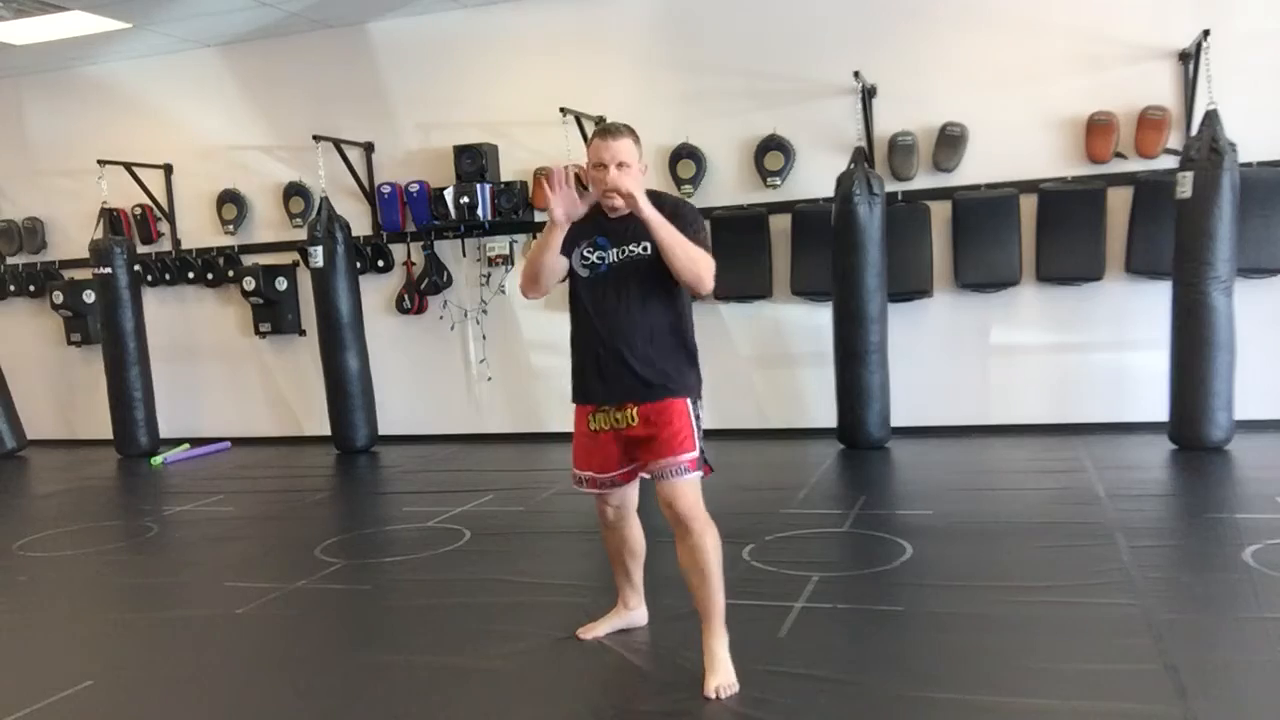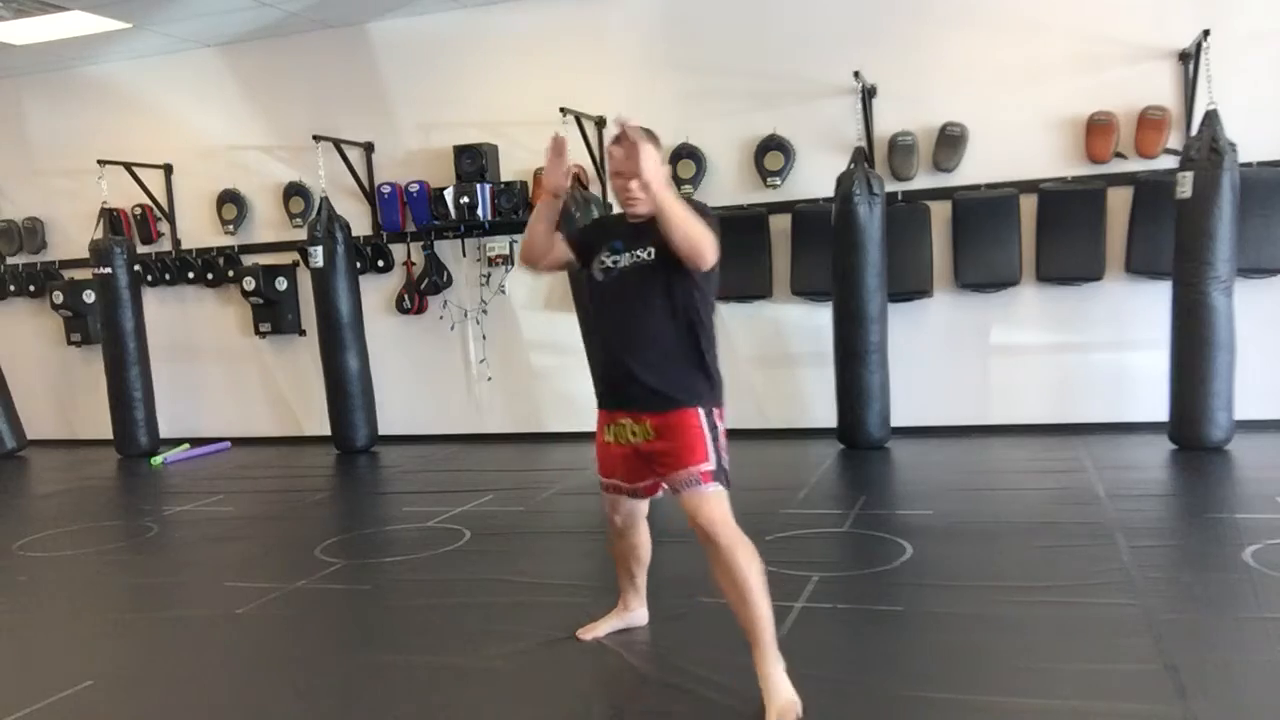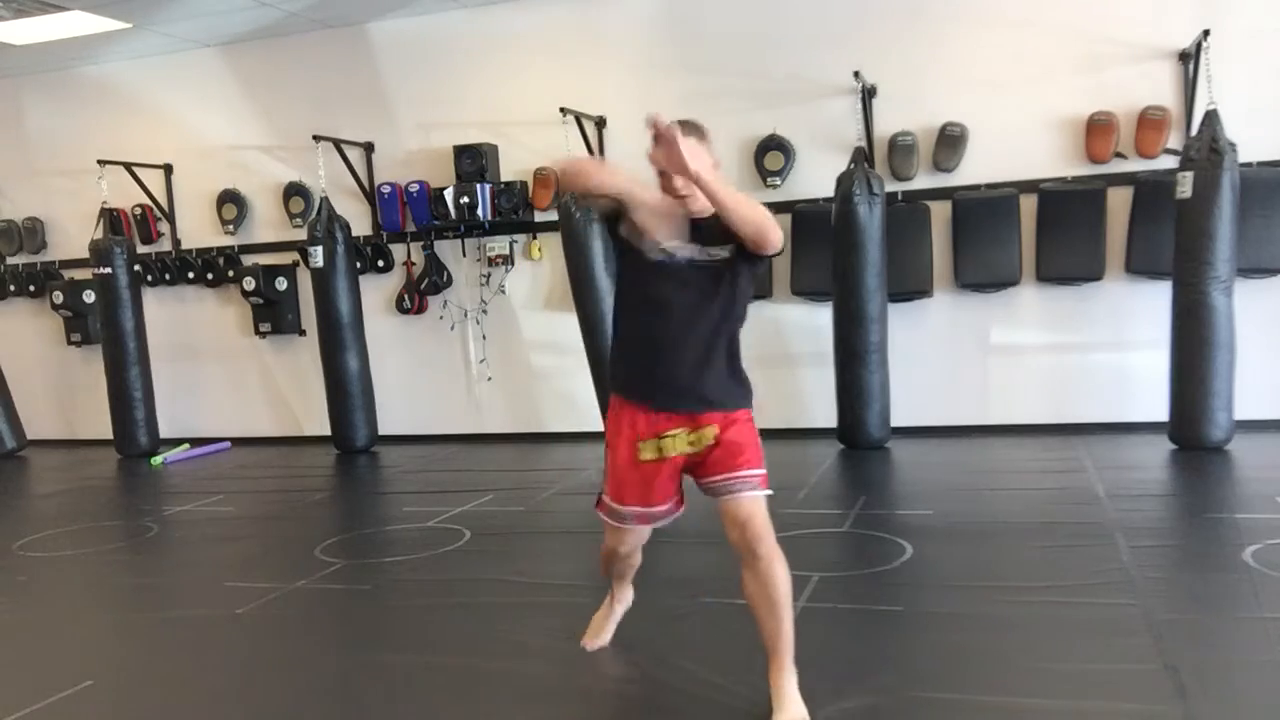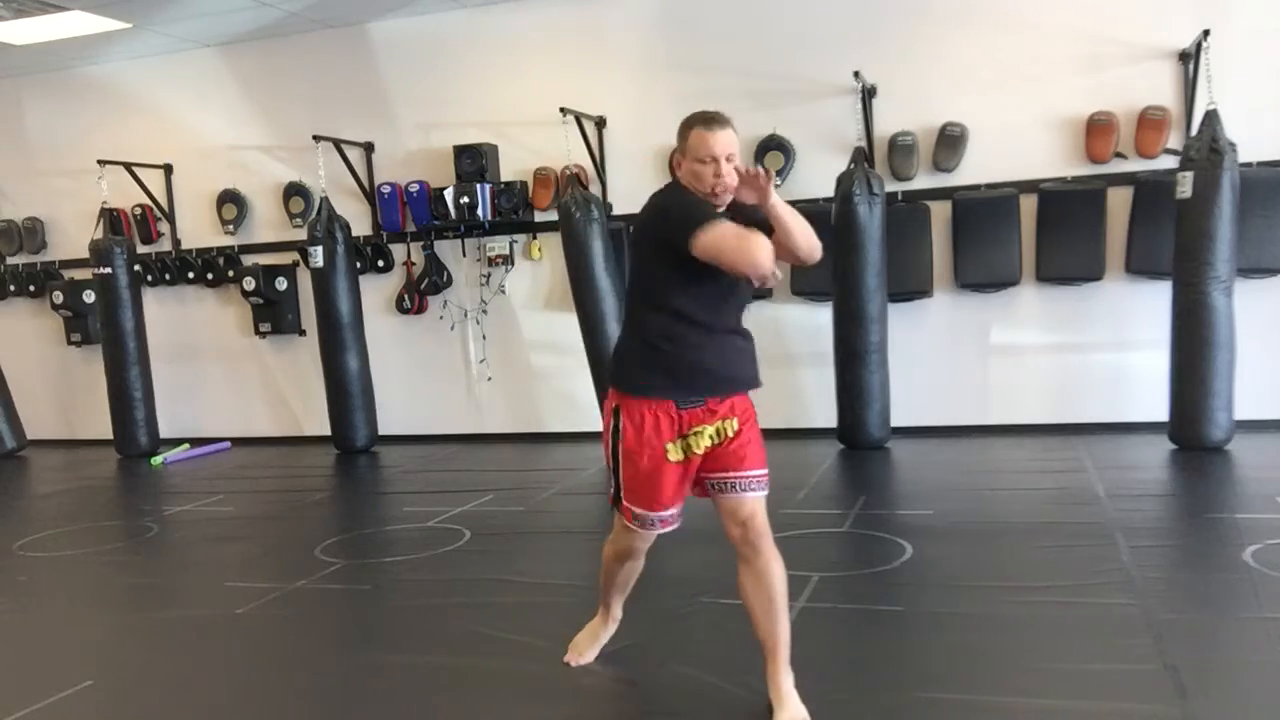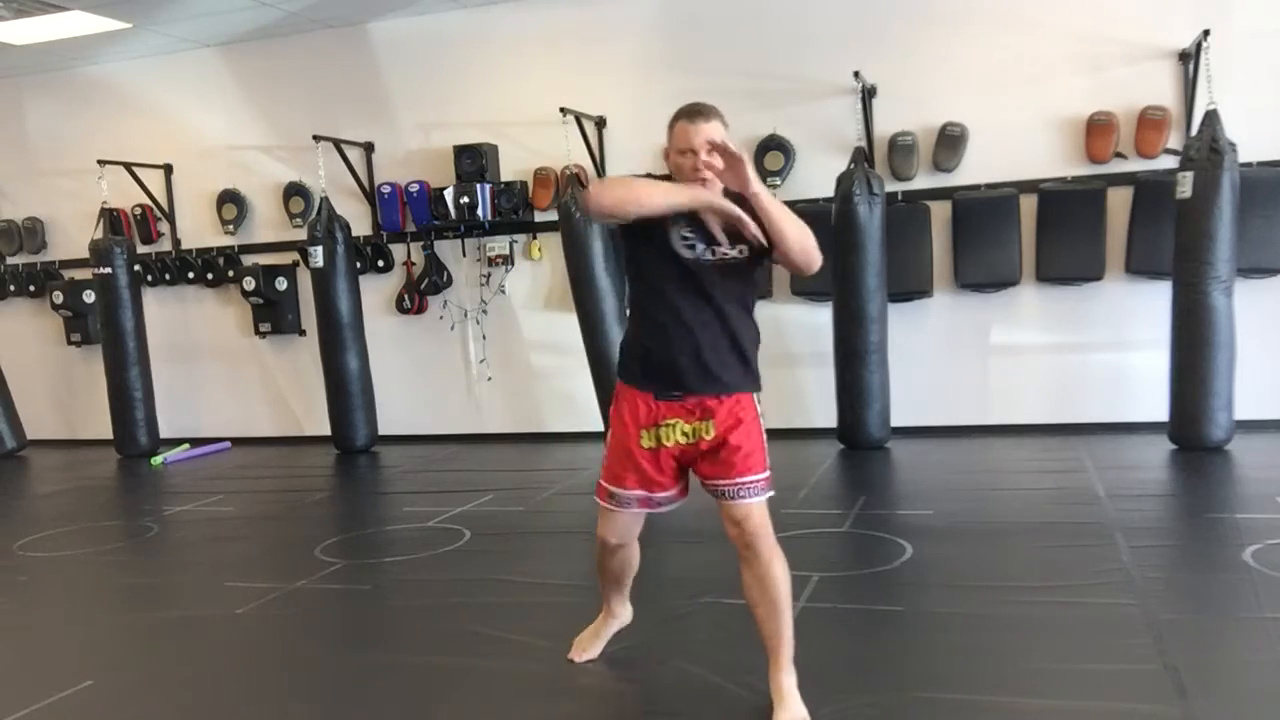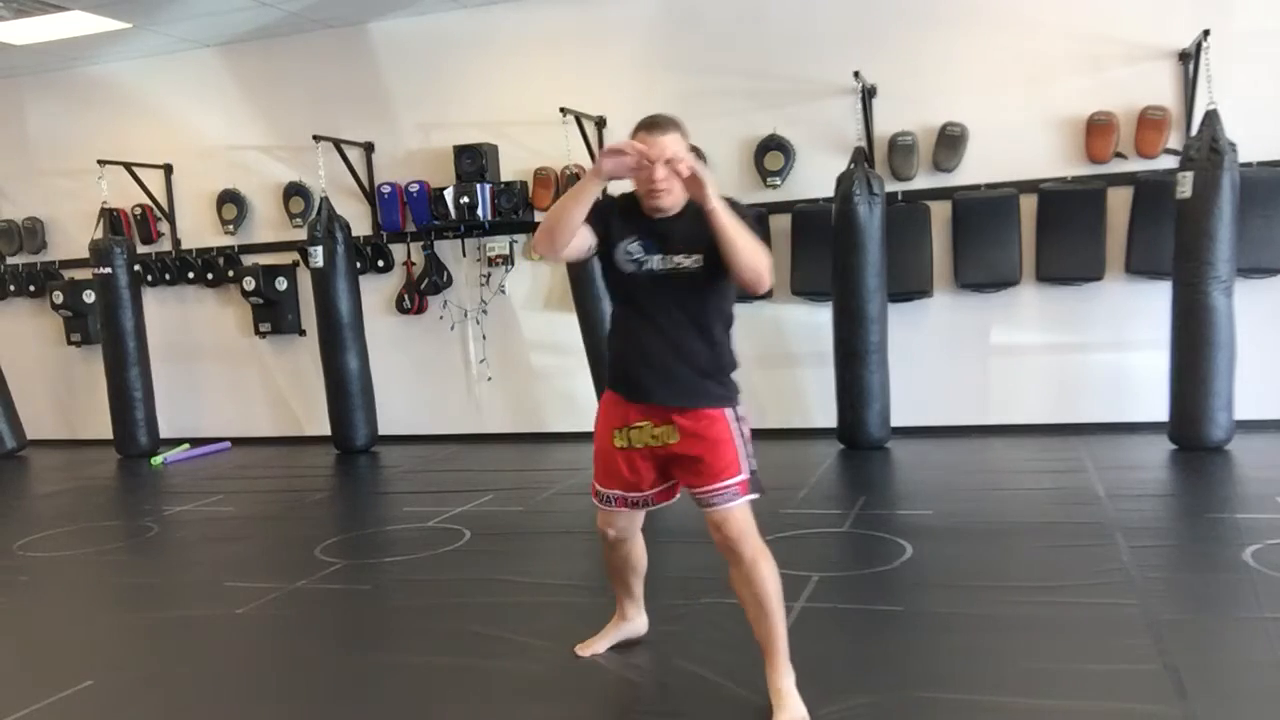
dt=0.2s
person 1, frame 1
left shoulder: (672, 212)
right shoulder: (577, 227)
left elbow: (703, 281)
right elbow: (532, 287)
left wrist: (643, 209)
right wrist: (557, 221)
left hip: (664, 391)
right hip: (598, 397)
left knee: (684, 508)
right knee: (613, 507)
left ankle: (716, 642)
right ankle: (631, 605)
person 1, frame 2
left shoulder: (687, 216)
right shoulder: (600, 233)
left elbow: (701, 256)
right elbow: (534, 257)
left wrist: (656, 185)
right wrist: (552, 195)
left hip: (683, 402)
right hip: (620, 407)
left knee: (712, 523)
right knee: (620, 513)
left ankle: (771, 667)
right ankle: (632, 605)
person 1, frame 3
left shoulder: (733, 223)
right shoulder: (644, 214)
left elbow: (771, 238)
right elbow: (576, 174)
left wrist: (698, 173)
right wrist: (636, 193)
left hip: (721, 409)
right hip: (643, 409)
left knee: (753, 533)
right knee: (622, 537)
right ankle: (618, 596)
person 1, frame 4
left shoulder: (739, 211)
right shoulder: (672, 208)
left elbow: (809, 252)
right elbow: (752, 256)
left wrist: (768, 202)
right wrist: (758, 254)
left hip: (725, 400)
right hip: (651, 404)
left knee: (752, 531)
right knee: (635, 535)
right ankle: (606, 615)
person 1, frame 5
left shoulder: (742, 208)
right shoulder: (654, 197)
left elbow: (810, 261)
right elbow: (599, 198)
left wrist: (753, 189)
right wrist: (701, 198)
left hip: (728, 398)
right hip: (648, 397)
left knee: (752, 532)
right knee: (614, 530)
right ankle: (613, 609)
person 1, frame 6
left shoulder: (714, 217)
right shoulder: (615, 215)
left elbow: (759, 279)
right elbow: (549, 246)
left wrist: (710, 200)
right wrist: (595, 177)
left hip: (703, 404)
right hip: (627, 403)
left knee: (736, 534)
right knee: (614, 526)
right ankle: (630, 616)
